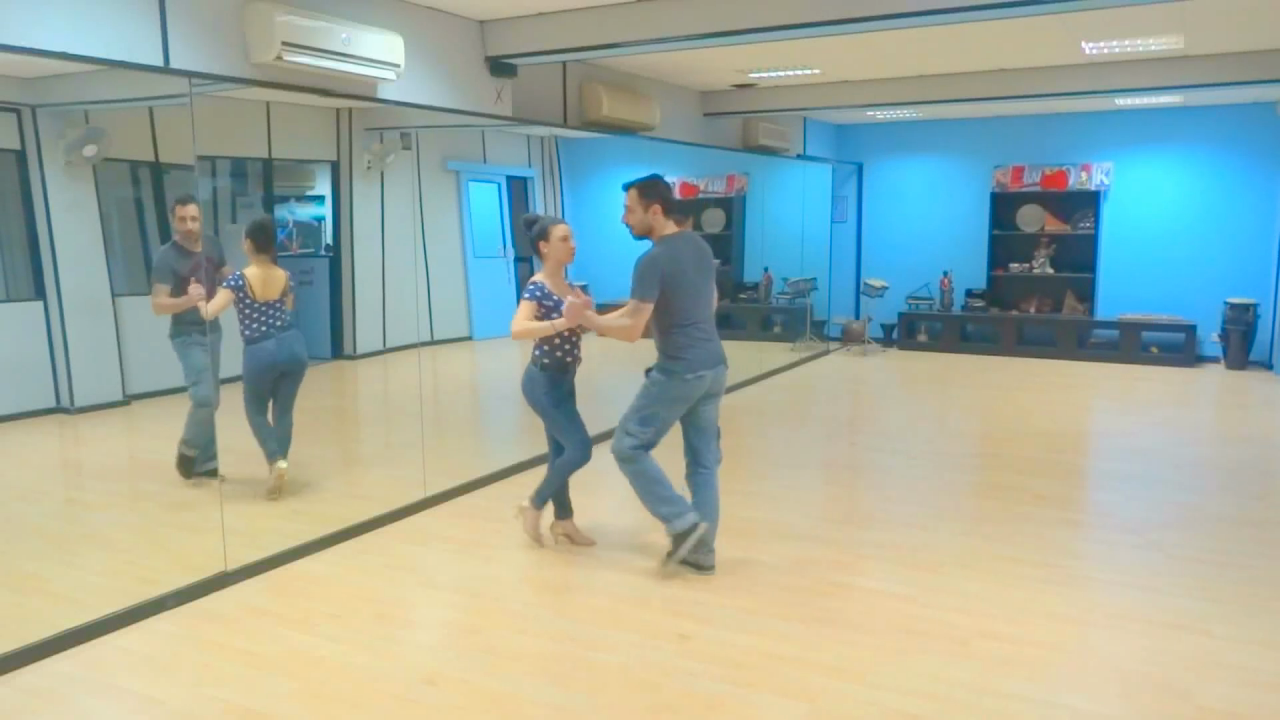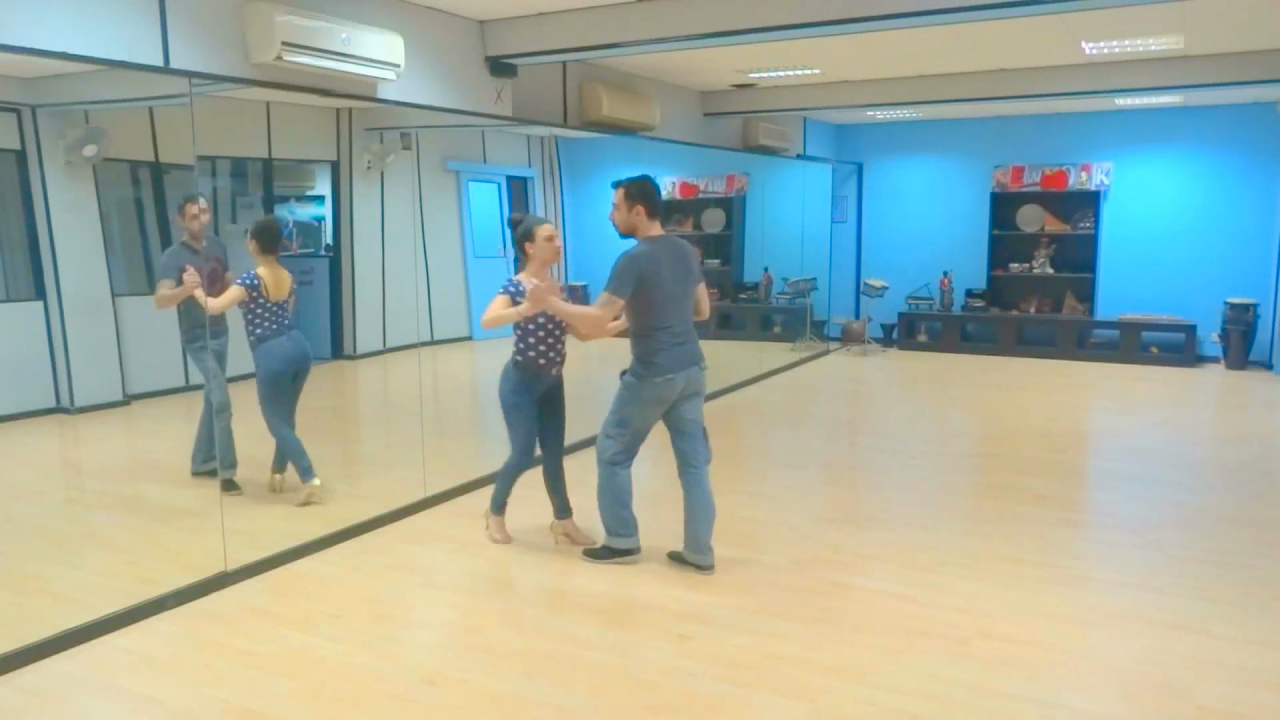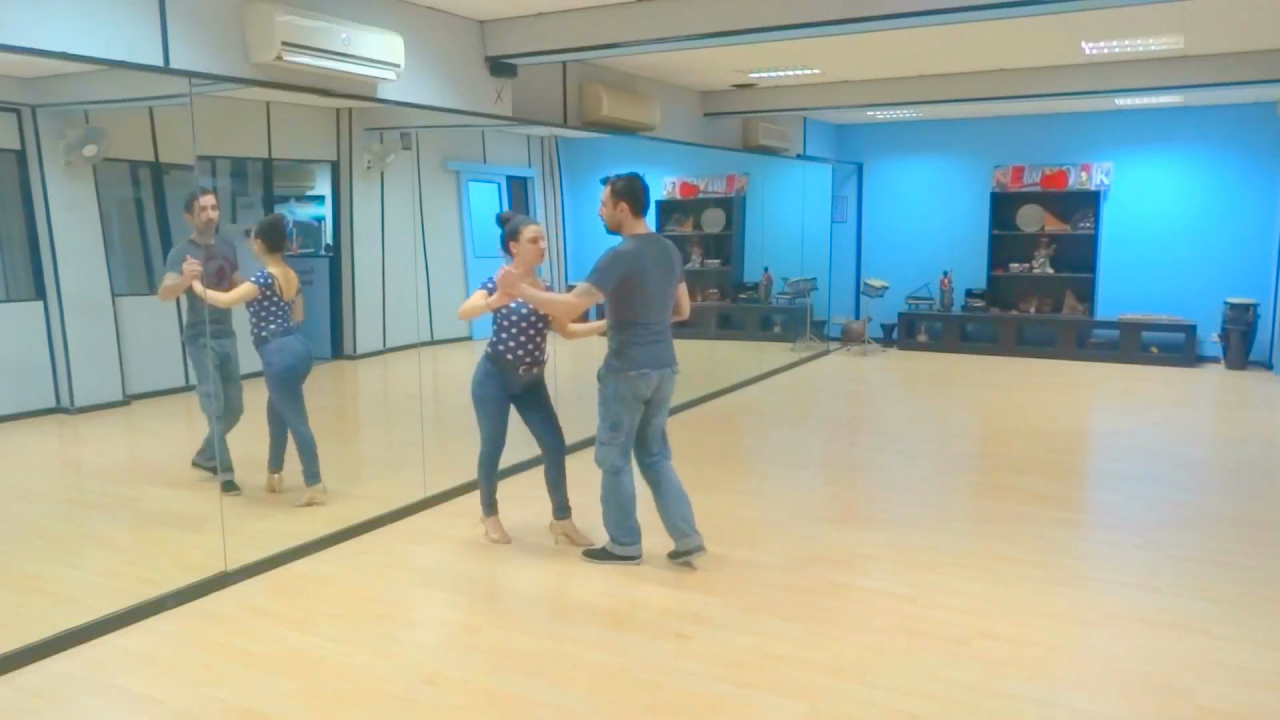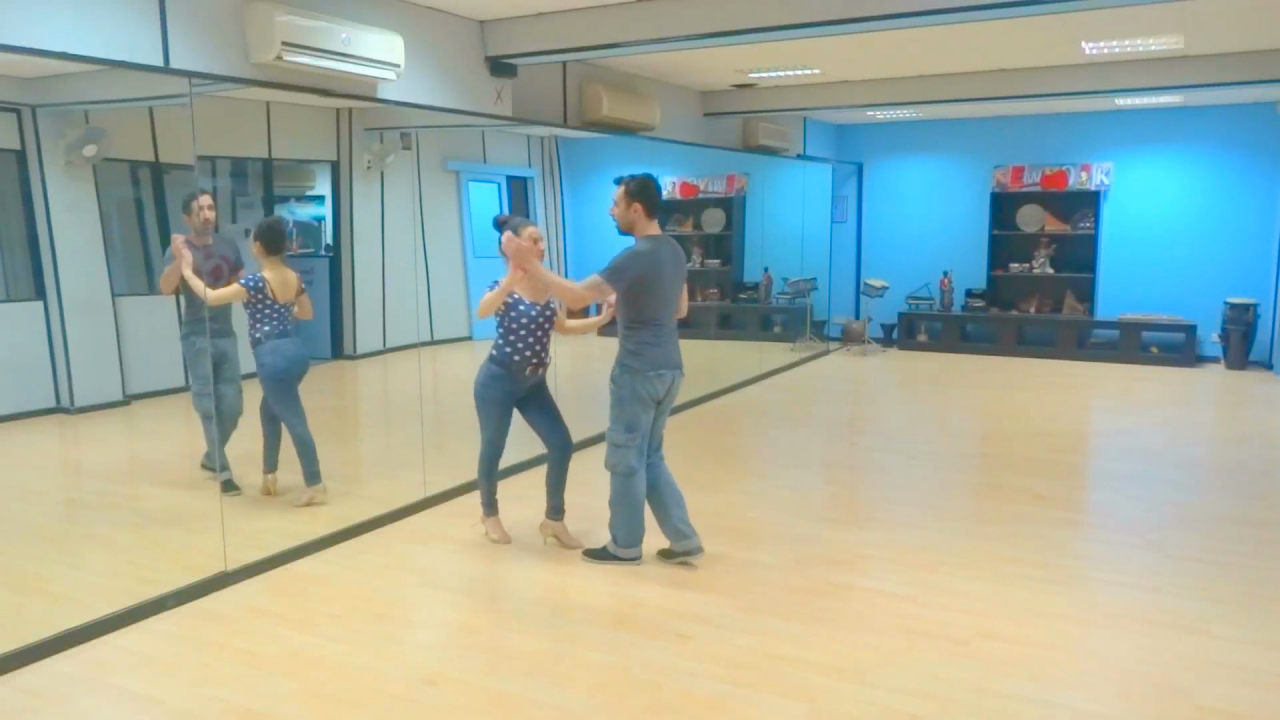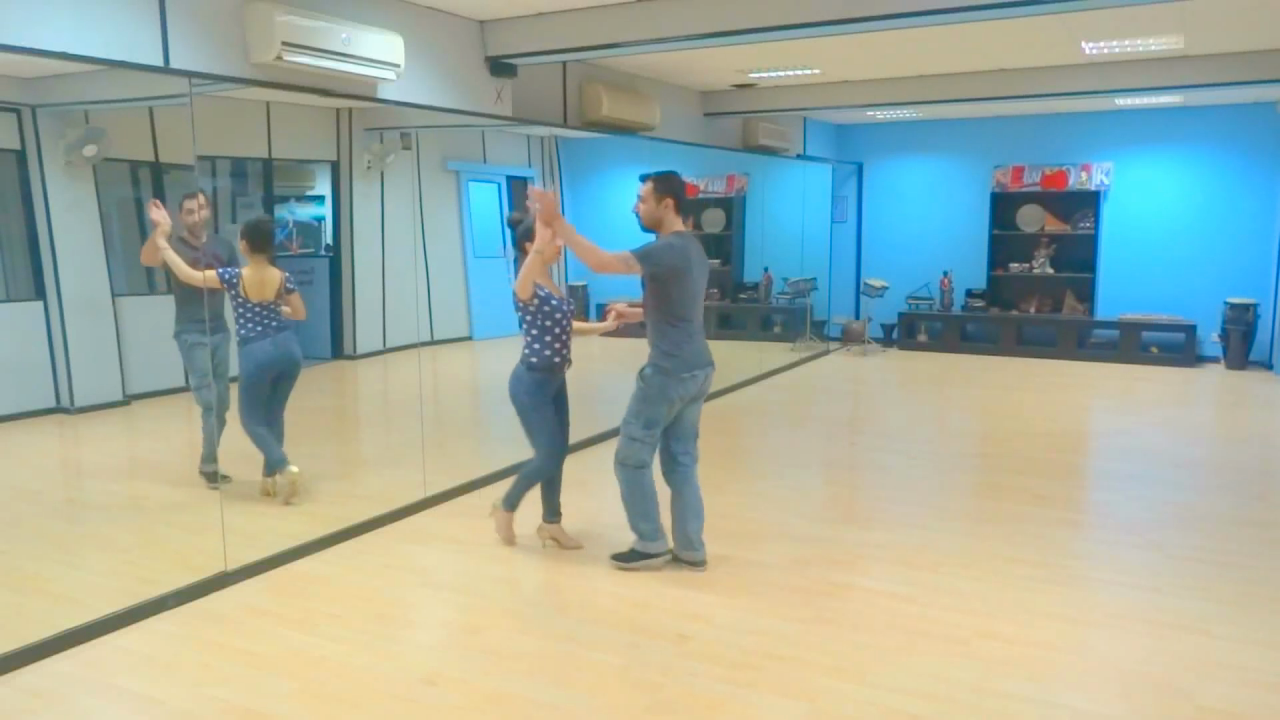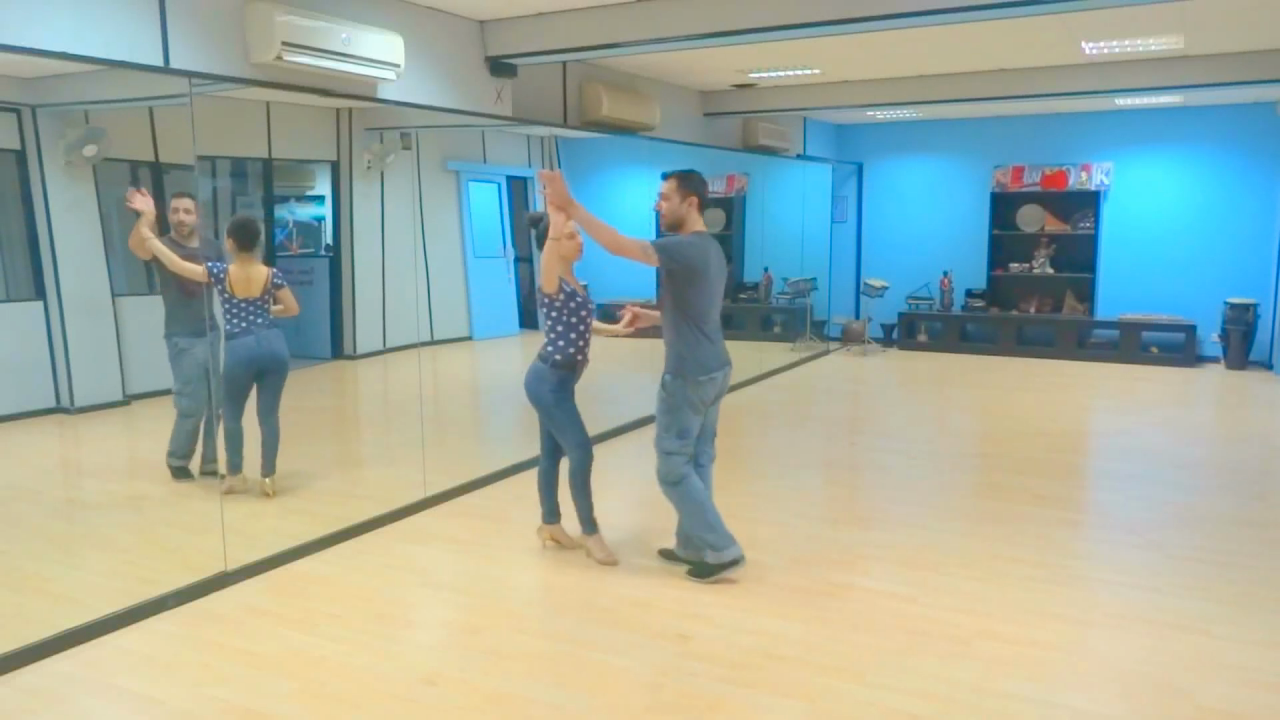
dt=0.3s
person 1, frame 1
left shoulder: (653, 261)
right shoulder: (700, 247)
left elbow: (631, 330)
left wrist: (585, 317)
left hip: (678, 374)
right hip: (714, 368)
left knee: (628, 446)
right knee: (704, 461)
left ankle: (683, 522)
right ankle: (700, 550)
person 1, frame 2
left shoulder: (634, 260)
right shoulder: (686, 251)
left elbow: (597, 320)
right elbow: (703, 310)
left wrist: (549, 303)
left hip: (652, 377)
right hip: (691, 370)
left knee: (614, 454)
right knee: (694, 461)
left ankle: (623, 541)
right ankle: (700, 551)
person 1, frame 3
left shoulder: (621, 257)
right shoulder: (669, 251)
left elbow: (571, 307)
right elbow: (682, 310)
left wrist: (520, 289)
left hip: (627, 372)
right hip: (663, 369)
left knee: (615, 460)
right knee: (655, 457)
left ankle: (624, 545)
right ankle: (687, 538)
person 1, frame 4
left shoulder: (637, 257)
right shoulder: (673, 251)
left elbow: (575, 297)
left wrist: (530, 264)
left hip: (639, 372)
right hip: (668, 368)
left knee: (626, 461)
right knee: (649, 457)
left ankle: (624, 546)
right ankle: (684, 540)
person 1, frame 5
left shoulder: (667, 250)
right shoulder: (691, 248)
left elbow: (601, 262)
left wrist: (557, 223)
right wrist: (638, 313)
left hip: (669, 372)
right hip: (697, 369)
left knee: (632, 456)
right knee: (681, 459)
left ankle: (649, 543)
right ankle: (690, 548)
person 1, frame 6
left shoulder: (686, 249)
right shoulder: (709, 250)
left elbow: (618, 246)
left wrist: (569, 205)
right wrist: (654, 317)
left hip: (689, 375)
right hip: (712, 369)
left knee: (674, 470)
right knee: (695, 463)
left ankle: (723, 551)
right ankle: (692, 547)
person 2, frame 1
left shoulder: (567, 285)
right shoulder: (538, 288)
right elbow: (517, 330)
right wrist: (562, 323)
left hip: (564, 379)
right hip: (545, 382)
left knee: (561, 450)
right knee: (579, 449)
left ankle: (563, 520)
right ankle: (533, 505)
person 2, frame 2
right shoulder: (516, 286)
left elbow: (579, 332)
right elbow: (488, 320)
left wrist: (621, 324)
right wrist: (524, 311)
left hip: (551, 381)
right hip: (520, 381)
left knee: (554, 452)
right knee: (524, 454)
left ankle: (563, 520)
right ankle: (495, 512)
person 2, frame 3
left shoulder: (545, 289)
right shoulder: (497, 283)
left elbow: (566, 330)
right elbow: (464, 312)
left wrist: (605, 324)
right wrist: (495, 302)
left hip: (531, 380)
right hip: (495, 377)
left knee: (555, 446)
right knee: (493, 447)
left ankle: (562, 520)
right ankle: (489, 515)
person 2, frame 4
left shoulder: (543, 288)
right shoulder: (502, 290)
left elbow: (562, 326)
right elbow: (482, 310)
left wrist: (601, 319)
right wrist: (511, 280)
left hip: (533, 383)
right hip: (498, 380)
left knee: (561, 446)
right knee: (493, 449)
left ankle: (553, 520)
right ankle: (489, 514)
person 2, frame 5
left shoulder: (553, 285)
right shoulder: (528, 288)
right elbow: (523, 284)
left wrist: (604, 326)
right wrist: (541, 245)
left hip: (554, 381)
right hip: (532, 382)
left knee: (557, 452)
right knee: (547, 457)
left ankle: (551, 523)
right ankle: (505, 507)
person 2, frame 6
left shoulder: (572, 283)
right shoulder: (552, 284)
right elbow: (547, 263)
left wrist: (613, 329)
right wrist: (555, 227)
left hip: (560, 380)
right hip: (549, 381)
left knee: (553, 452)
right knee: (582, 454)
left ankle: (550, 524)
right ankle: (591, 533)
person 3, frame 1
left shoulder: (212, 245)
right shoulder: (166, 257)
left elbow: (226, 279)
right elbow: (158, 305)
right wrist: (188, 299)
left hip: (212, 333)
right hip: (188, 337)
left knee: (211, 400)
right knee: (204, 397)
left ankle: (204, 461)
right ankle: (189, 448)
person 3, frame 2
left shoulder: (217, 247)
right shoulder: (174, 256)
right elbow: (160, 301)
right wrist: (185, 289)
left hip: (220, 334)
right hip: (198, 340)
left knee: (213, 400)
right knee: (221, 401)
left ankle: (202, 462)
right ankle: (227, 471)
person 3, frame 3
left shoulder: (227, 247)
right shoulder: (181, 252)
right elbow: (164, 294)
right wrist: (185, 279)
left hip: (227, 336)
right hip: (201, 339)
left knee: (233, 408)
right knee: (216, 408)
left ankle: (205, 456)
right ankle: (225, 473)
person 3, frame 4
left shoulder: (228, 246)
right shoulder: (180, 250)
right elbow: (166, 287)
right wrist: (177, 259)
left hip: (227, 336)
right hip: (197, 338)
left knee: (232, 406)
right knee: (209, 407)
left ankle: (212, 458)
right ankle: (223, 472)
person 3, frame 5
left shoulder: (223, 246)
right shoulder: (173, 245)
right elbow: (147, 259)
right wrist: (161, 230)
left hip: (220, 332)
right hip: (191, 334)
left knee: (221, 402)
right knee: (209, 399)
left ankle: (210, 461)
right ankle: (211, 464)
person 3, frame 6
left shoulder: (212, 248)
right shoulder: (161, 248)
right elbow: (136, 246)
right wrist: (147, 217)
left hip: (212, 335)
right hip: (183, 339)
left knee: (215, 403)
right knee: (191, 405)
left ankle: (209, 463)
right ankle: (177, 460)
person 4, frame 1
left shoulder: (239, 279)
right shoulder: (285, 278)
left elbow: (209, 313)
left hip: (260, 353)
right hip: (293, 346)
left knee: (255, 412)
right knee: (283, 412)
left ankle: (276, 461)
right ankle: (277, 475)
person 4, frame 2
left shoulder: (251, 279)
right shoulder: (288, 278)
left elbow: (215, 308)
left wrist: (197, 291)
left hip: (271, 355)
right hip: (299, 347)
left knee: (278, 423)
right knee: (285, 415)
left ankle: (310, 481)
right ankle: (277, 474)
person 4, frame 3
left shoulder: (264, 278)
right shoulder: (292, 276)
left elbow: (225, 301)
left wrist: (197, 286)
left hip: (280, 354)
right hip: (300, 348)
left knee: (296, 420)
right knee: (277, 411)
left ankle: (315, 486)
right ankle: (275, 474)
person 4, frame 4
left shoulder: (257, 282)
right shoulder: (295, 278)
left elbow: (211, 298)
right elbow: (307, 314)
left wrist: (187, 269)
left hip: (274, 355)
right hip: (297, 350)
left knee: (295, 420)
right knee: (270, 410)
left ankle: (315, 486)
right ankle: (270, 475)
person 4, frame 5
left shoulder: (234, 277)
right shoulder: (283, 278)
left elbow: (187, 275)
right elbow: (300, 314)
left wrist: (162, 242)
left hip: (256, 354)
right hip: (287, 348)
left knee: (252, 421)
right knee: (273, 415)
left ankle: (286, 468)
right ankle: (271, 476)
person 4, frame 6
left shoulder: (221, 273)
right shoulder: (272, 276)
left elbow: (174, 263)
right elbow: (293, 310)
left wrist: (146, 231)
left hip: (239, 349)
right hip: (273, 345)
left knee: (231, 414)
right knee: (269, 415)
left ankle: (234, 476)
right ankle: (268, 478)
